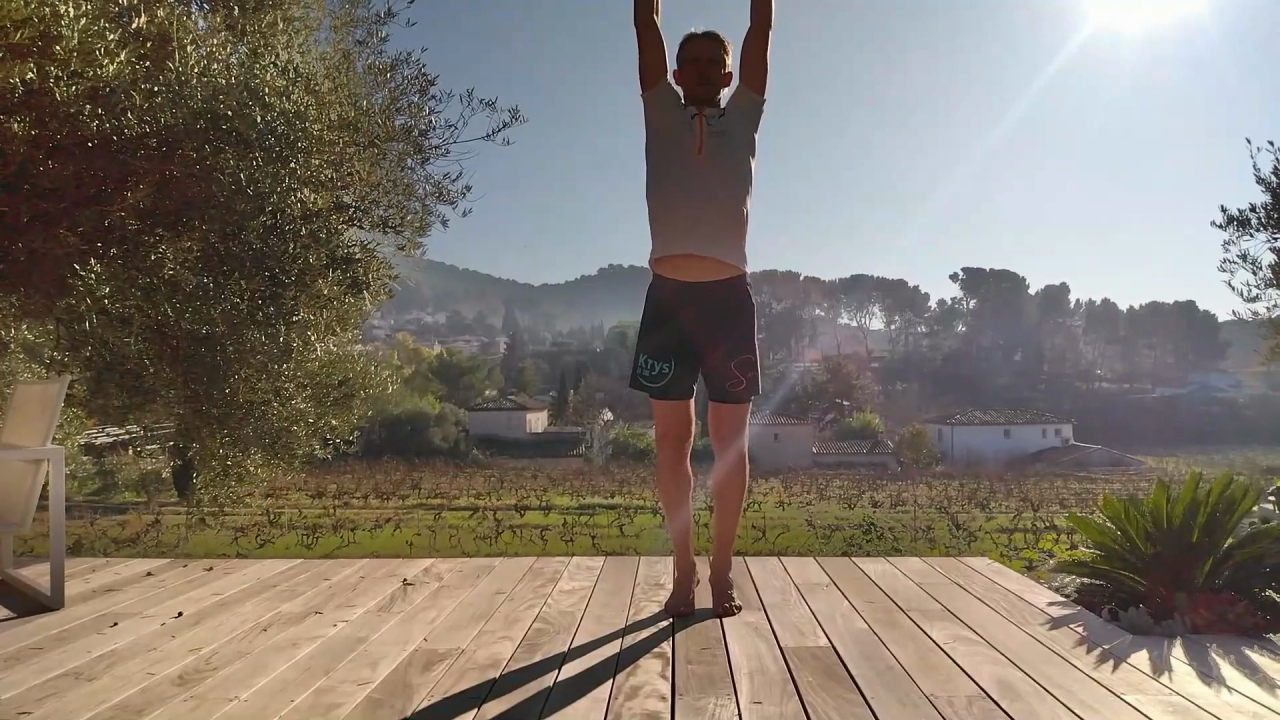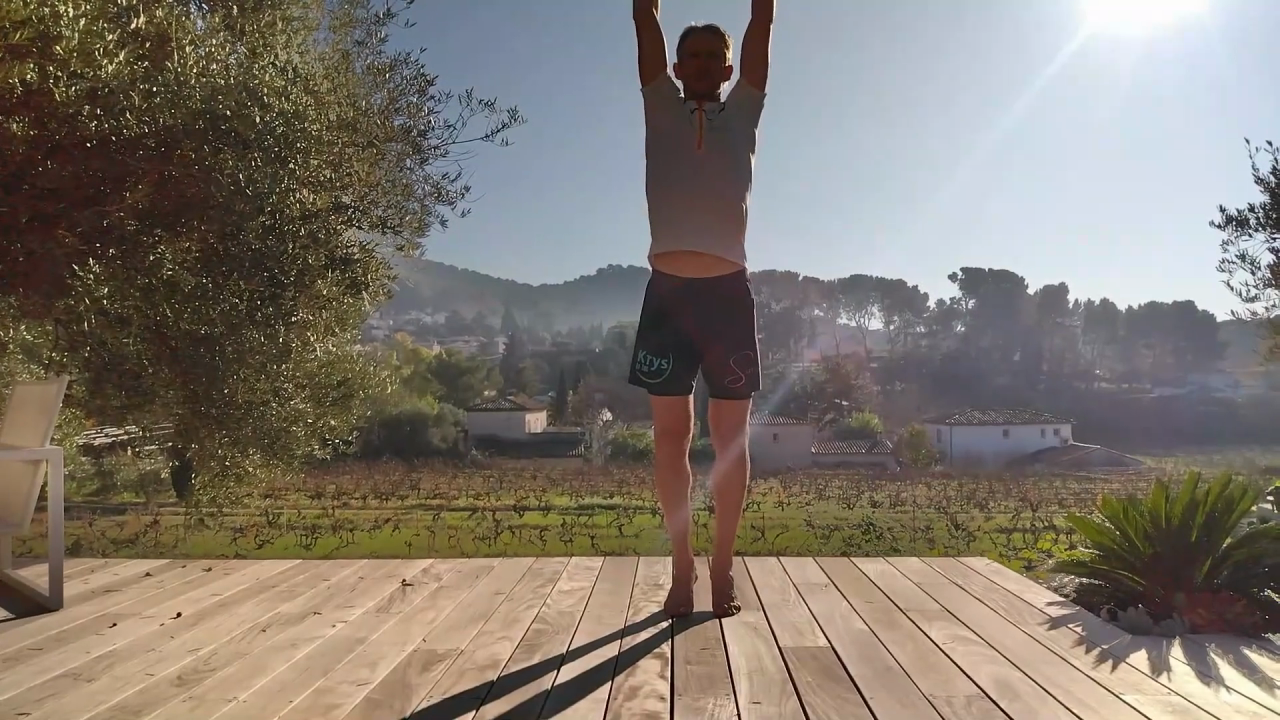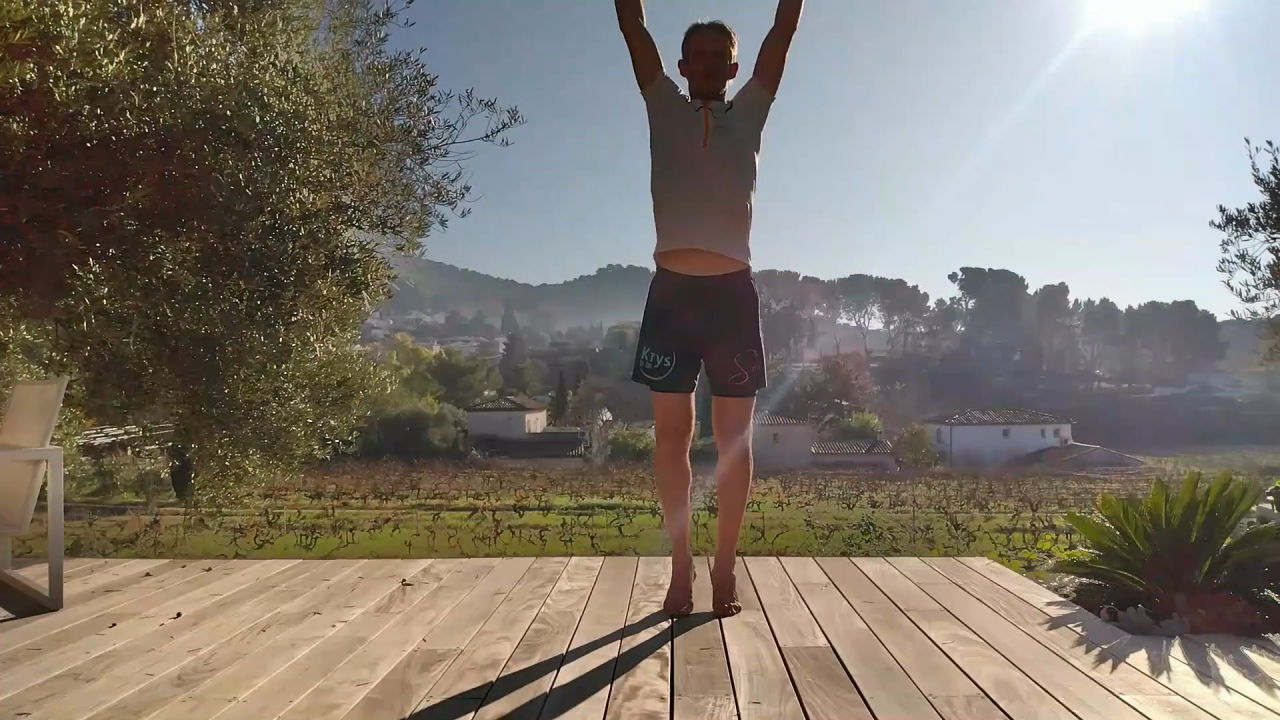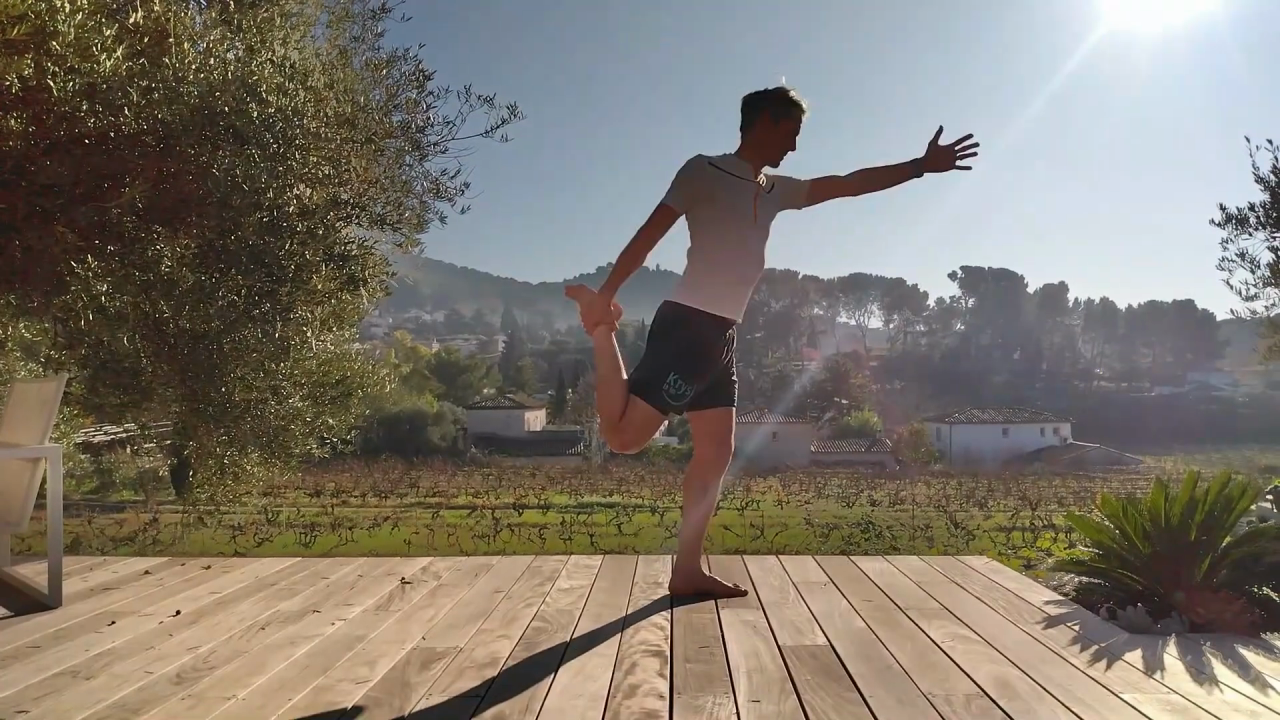
dt=1s
person 1, frame 1
left shoulder: (742, 118)
right shoulder: (662, 114)
left hip: (728, 295)
right hip: (669, 295)
left knee: (730, 442)
right knee: (672, 439)
left ankle: (722, 570)
right ankle: (684, 569)
person 1, frame 2
left shoulder: (742, 112)
right shoulder: (662, 108)
left hip: (727, 291)
right hip: (668, 291)
left knee: (730, 439)
right knee: (671, 436)
left ankle: (722, 568)
right ankle: (682, 567)
person 1, frame 3
left shoulder: (749, 113)
right shoulder: (664, 108)
left hip: (732, 292)
right hip: (671, 291)
left knee: (733, 438)
right knee: (672, 434)
left ankle: (725, 569)
right ankle: (681, 568)
person 1, frame 4
left shoulder: (774, 191)
right shoulder: (703, 171)
left elbow: (849, 184)
right elbow: (648, 234)
left wrist: (920, 167)
right wrist: (605, 297)
left hip: (719, 335)
right hip: (688, 325)
left knee: (715, 453)
right knee: (623, 435)
left ankle: (688, 570)
